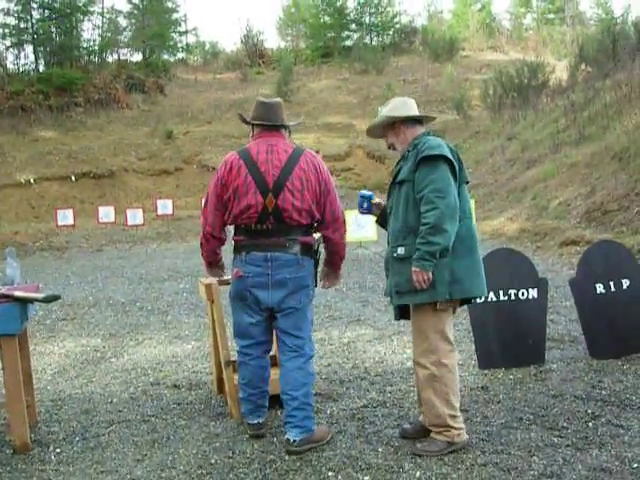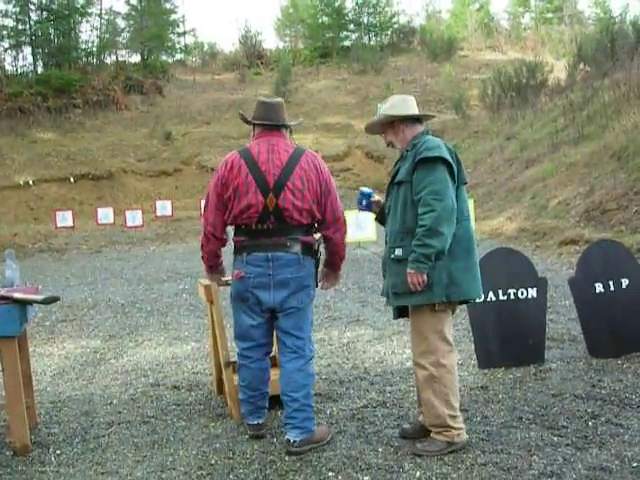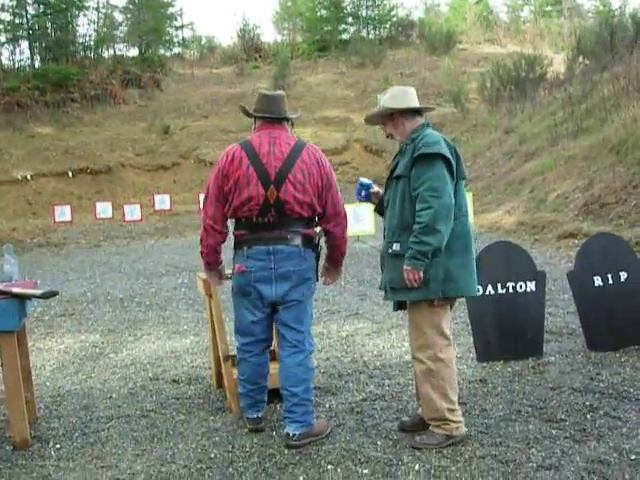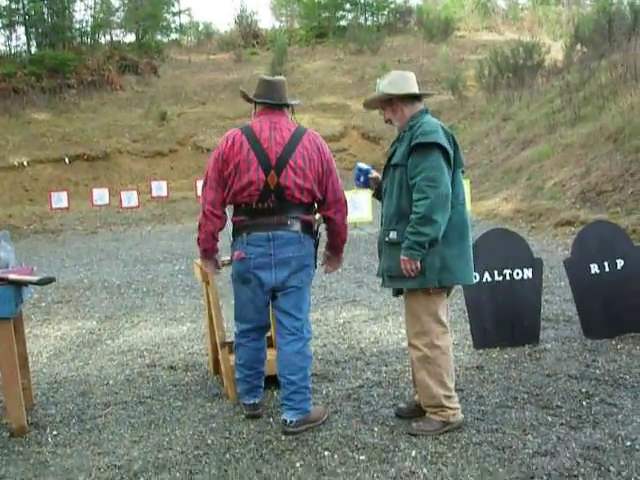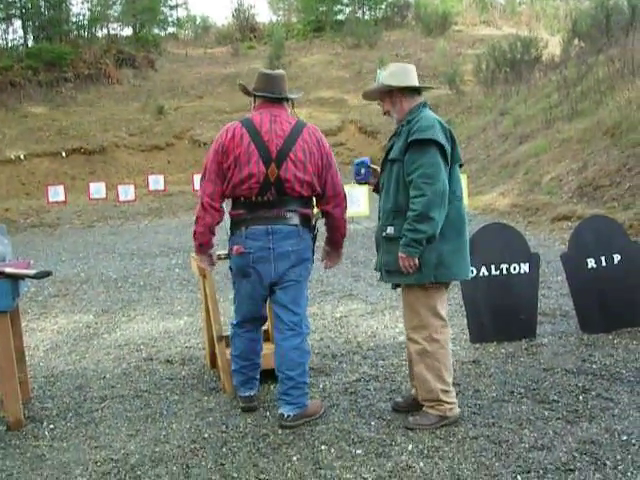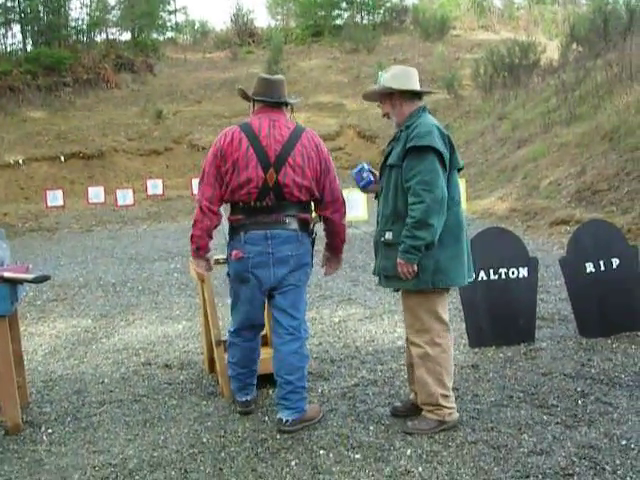
dt=0.1s
person 1, frame 1
left shoulder: (431, 152)
right shoulder: (416, 159)
left elbow: (441, 211)
left wrist: (424, 260)
right wrist: (384, 213)
left hip: (433, 274)
right hip: (420, 273)
left knee: (434, 353)
right knee: (426, 350)
left ankle: (449, 430)
right ankle: (433, 418)
person 1, frame 2
left shoulder: (430, 152)
right shoulder: (416, 156)
left elbow: (439, 212)
left wrist: (420, 262)
right wrist: (384, 211)
left hip: (432, 274)
right hip: (421, 273)
left knee: (433, 353)
right knee: (425, 351)
left ankle: (449, 430)
right ankle: (432, 418)
person 1, frame 3
left shoulder: (429, 147)
right shoulder: (415, 150)
left elbow: (437, 209)
left wrist: (417, 258)
right wrist: (383, 202)
left hip: (428, 269)
right hip: (420, 267)
left knee: (431, 347)
right knee: (423, 344)
left ankle: (447, 423)
right ankle: (431, 412)
person 1, frame 4
left shoulder: (427, 134)
right shoulder: (415, 134)
left elbow: (433, 197)
left wrist: (413, 248)
right wrist: (382, 187)
left hip: (427, 256)
right hip: (419, 254)
left knee: (428, 334)
right knee: (419, 331)
left ankle: (444, 410)
right ankle: (427, 398)
person 1, frame 5
left shoulder: (424, 129)
right shoulder: (413, 128)
left elbow: (430, 194)
left wrist: (411, 244)
right wrist: (381, 182)
left hip: (424, 251)
right hip: (416, 248)
left knee: (427, 328)
right knee: (417, 326)
left ankle: (441, 404)
right ankle: (423, 393)
person 1, frame 6
left shoulder: (423, 135)
right shoulder: (414, 132)
left elbow: (428, 201)
left wrist: (410, 251)
right wrist: (382, 189)
left hip: (425, 256)
right hip: (416, 253)
left knee: (428, 333)
right knee: (417, 331)
left ankle: (440, 409)
right ankle: (422, 397)
person 2, frame 1
left shoulder: (232, 164)
right shoulder: (310, 162)
left elbow: (212, 224)
right elbow: (333, 222)
left wrist: (212, 262)
right wrist: (333, 264)
left hip: (248, 266)
right hip: (294, 265)
left knee: (251, 347)
right knee: (296, 351)
left ankle: (254, 418)
right ankle: (300, 431)
person 2, frame 2
left shoulder: (231, 164)
right shoulder: (311, 162)
left elbow: (213, 224)
right elbow: (334, 223)
left wrist: (212, 265)
right wrist: (333, 265)
left hip: (249, 266)
right hip: (295, 266)
left knee: (252, 349)
right knee: (296, 351)
left ankle: (255, 419)
right ankle: (300, 431)
person 2, frame 3
left shoulder: (232, 156)
right shoulder: (312, 156)
left elbow: (212, 218)
right elbow: (334, 217)
left wrist: (211, 262)
right wrist: (335, 261)
left hip: (250, 260)
right hip: (296, 259)
left knee: (251, 343)
right knee: (296, 345)
left ankle: (254, 413)
right ankle: (299, 425)
person 2, frame 4
left shoulder: (232, 142)
right shoulder: (312, 142)
left elbow: (211, 204)
right elbow: (335, 203)
left wrist: (207, 250)
right wrist: (335, 248)
left hip: (249, 245)
right hip: (296, 245)
left knee: (249, 329)
right knee: (294, 331)
left ankle: (250, 399)
right ankle: (296, 412)
person 2, frame 5
left shoulder: (231, 134)
right shoulder: (311, 136)
left elbow: (210, 197)
right elbow: (334, 198)
left wrist: (202, 244)
right wrist: (335, 243)
left hip: (248, 239)
right hip: (294, 239)
left knee: (246, 320)
right knee: (292, 326)
left ankle: (246, 392)
right ankle: (293, 406)
person 2, frame 6
left shoulder: (229, 139)
right shoulder: (310, 140)
left elbow: (208, 200)
right elbow: (333, 202)
left wrist: (199, 249)
right wrist: (335, 248)
left hip: (246, 244)
right hip: (293, 244)
left knee: (244, 326)
right knee: (290, 331)
left ankle: (243, 395)
right ankle: (291, 410)
